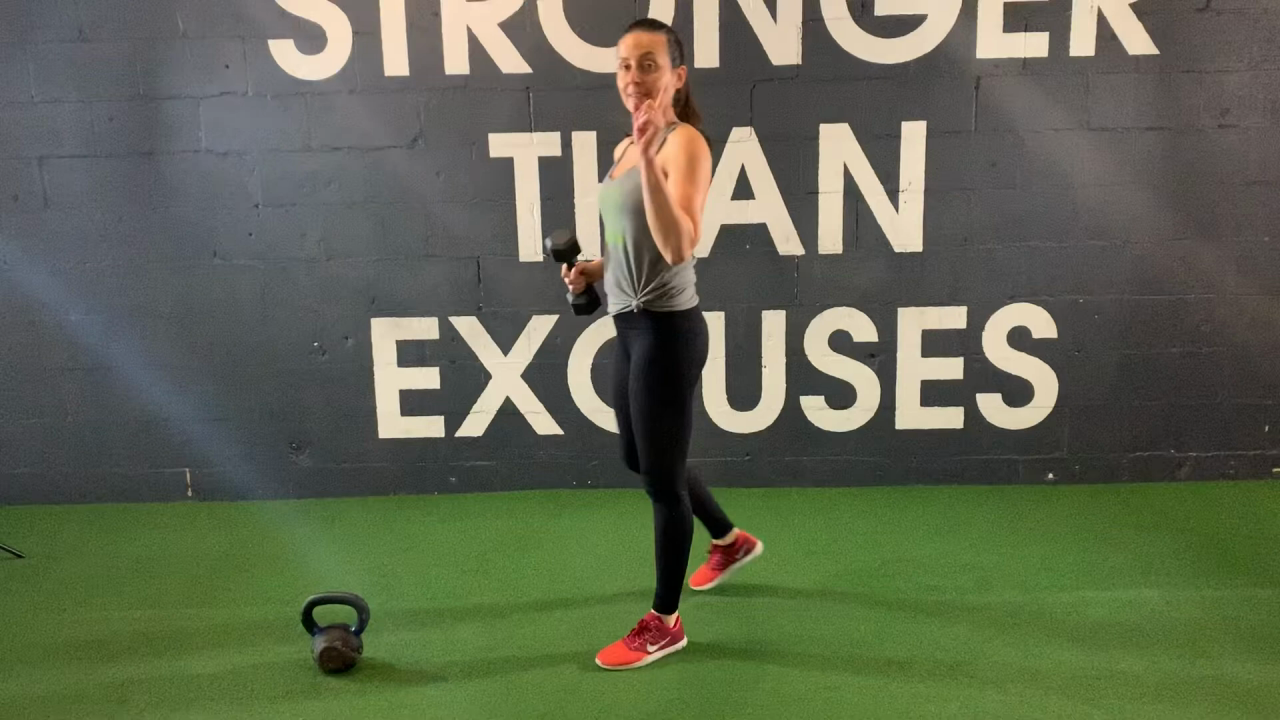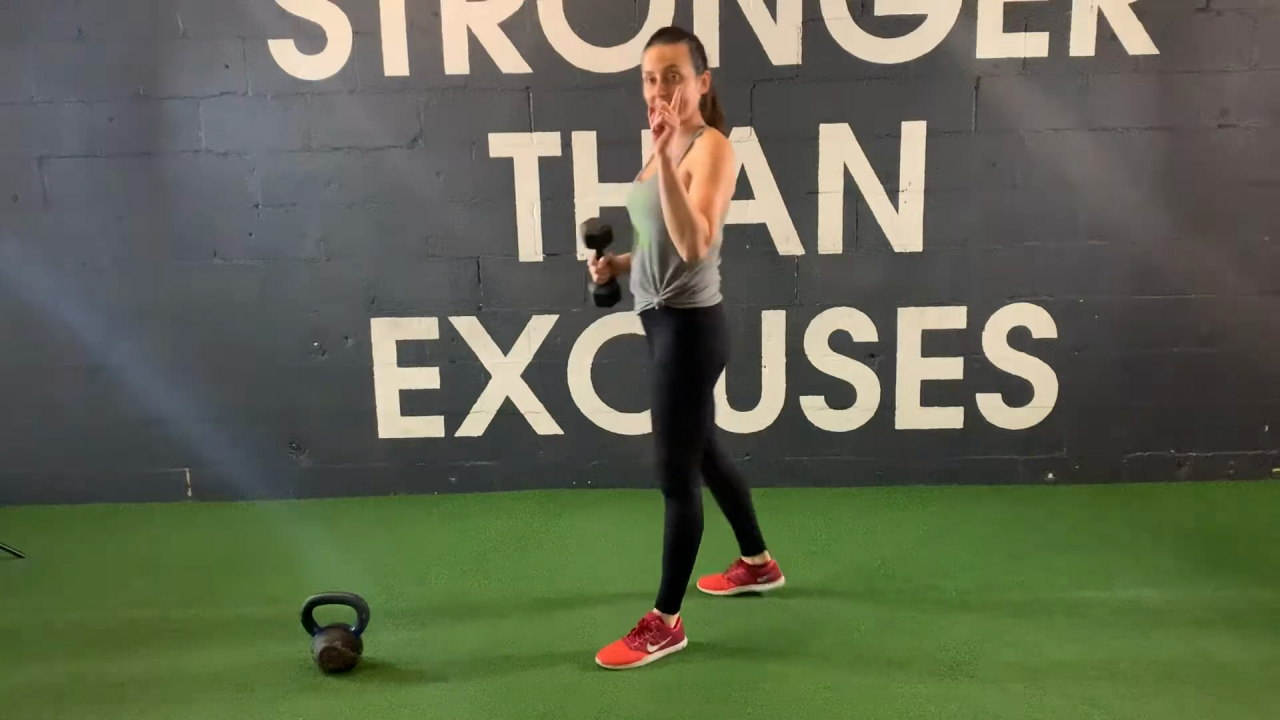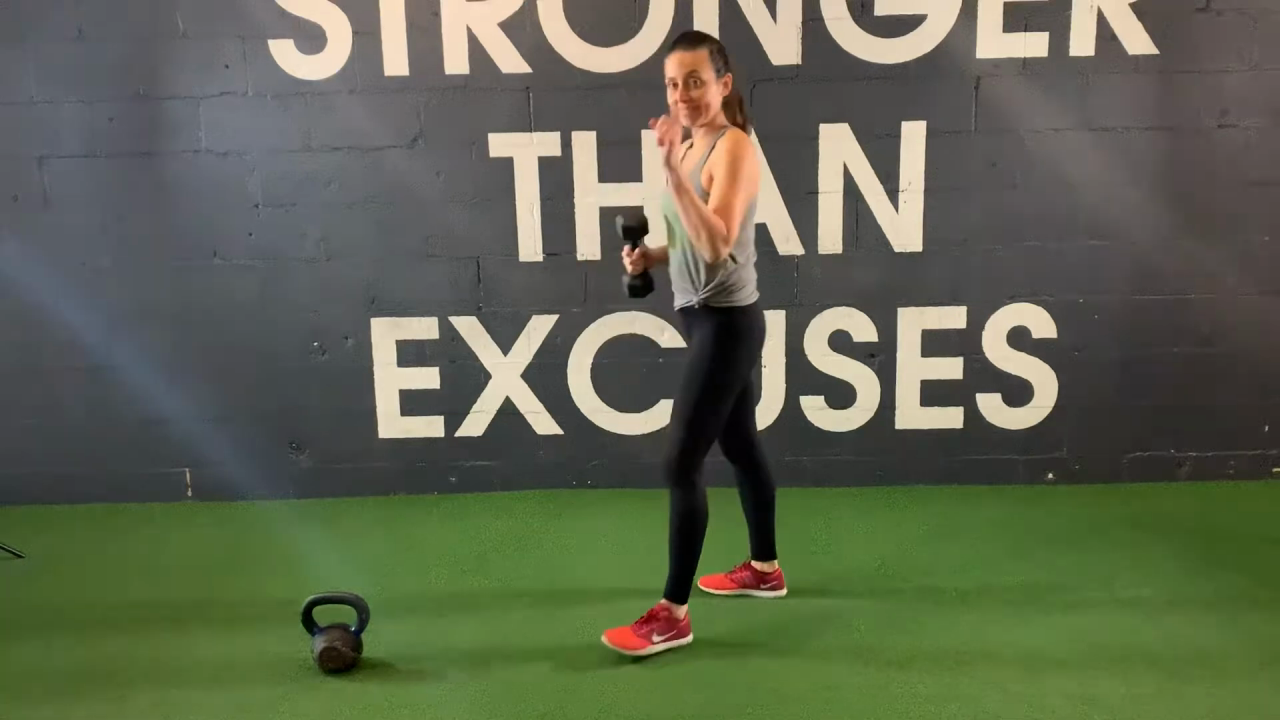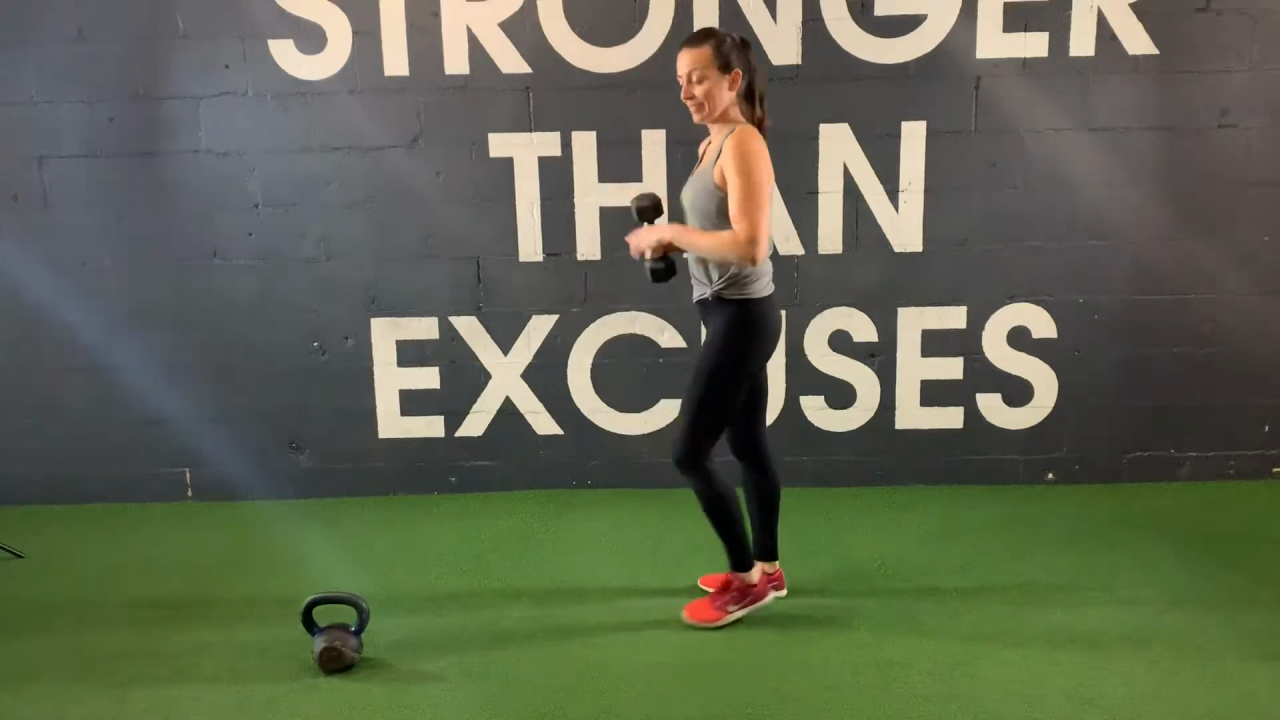
dt=0.2s
person 1, frame 1
left shoulder: (685, 144)
right shoulder: (627, 146)
left elbow: (677, 248)
left wrist: (647, 161)
right wrist: (595, 268)
left hip: (667, 330)
right hip: (631, 327)
left knee: (661, 478)
right knee: (642, 460)
left ankle: (663, 622)
right ankle: (729, 539)
person 1, frame 2
left shoulder: (712, 147)
right shoulder: (664, 149)
left elbow: (694, 246)
left wrist: (664, 159)
right wrist: (621, 262)
left hip: (690, 327)
right hip: (664, 323)
left knee: (675, 476)
right knee: (702, 456)
left ankle: (665, 620)
right ankle: (758, 561)
person 1, frame 3
left shoulder: (735, 148)
right shoulder: (692, 150)
left elbow: (719, 244)
left wrist: (673, 170)
right wrist: (655, 255)
left hip: (727, 324)
right hip: (711, 321)
left knee: (681, 468)
right knee: (741, 448)
left ankle: (671, 612)
right ankle: (765, 566)
person 1, frame 4
left shoulder: (744, 144)
right shoulder: (714, 145)
left elbow: (749, 245)
left wrist: (671, 236)
right wrist: (671, 238)
left hip: (741, 319)
right hip: (734, 315)
left knee: (690, 454)
right knee: (747, 446)
left ankle: (751, 576)
right ankle: (764, 565)
